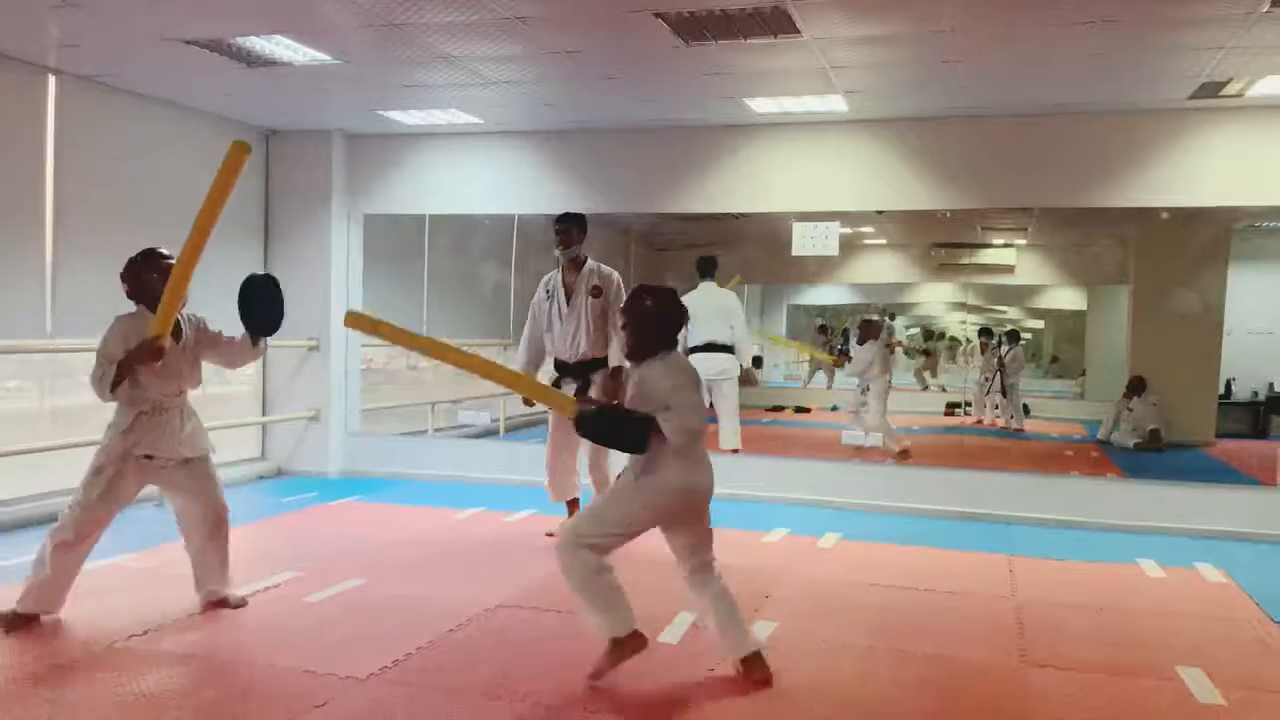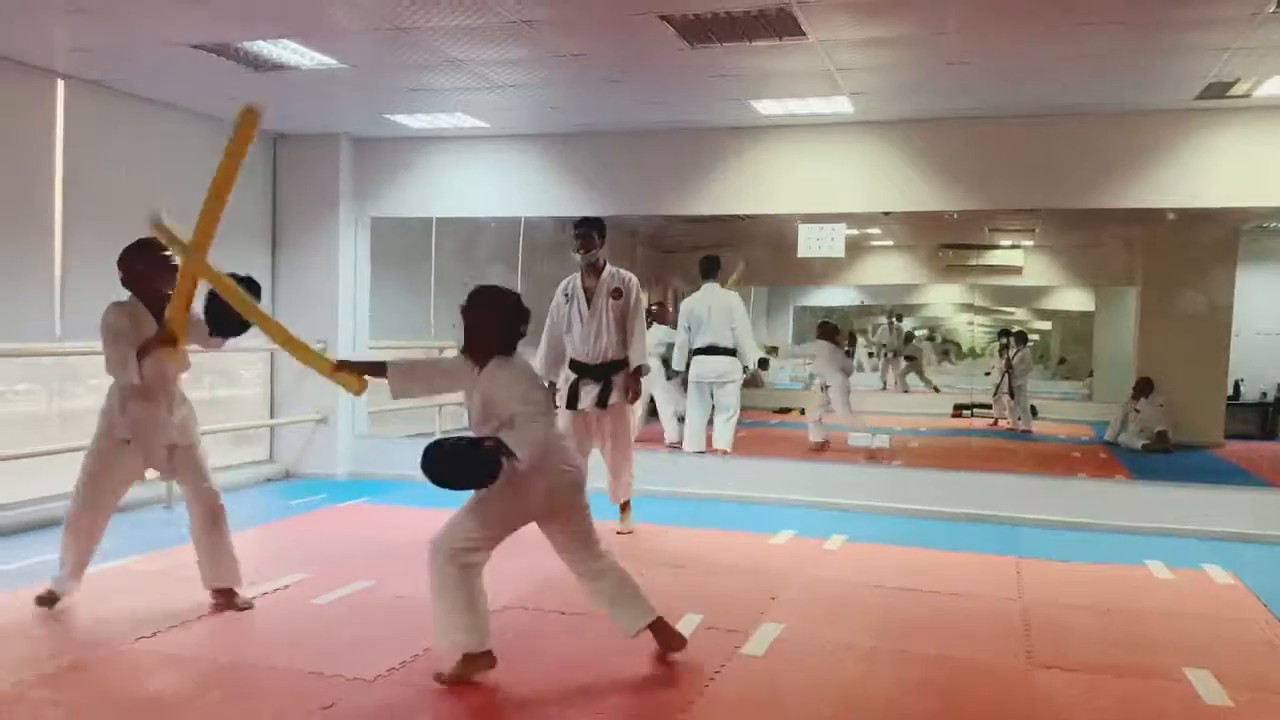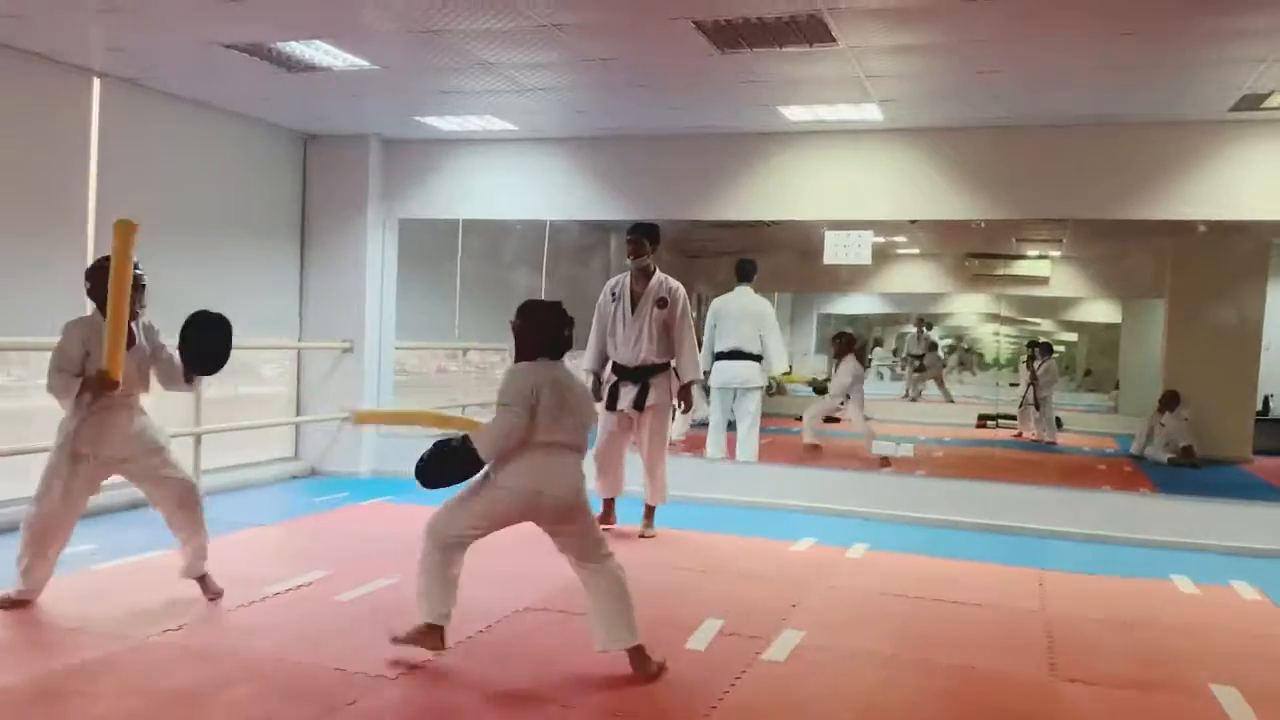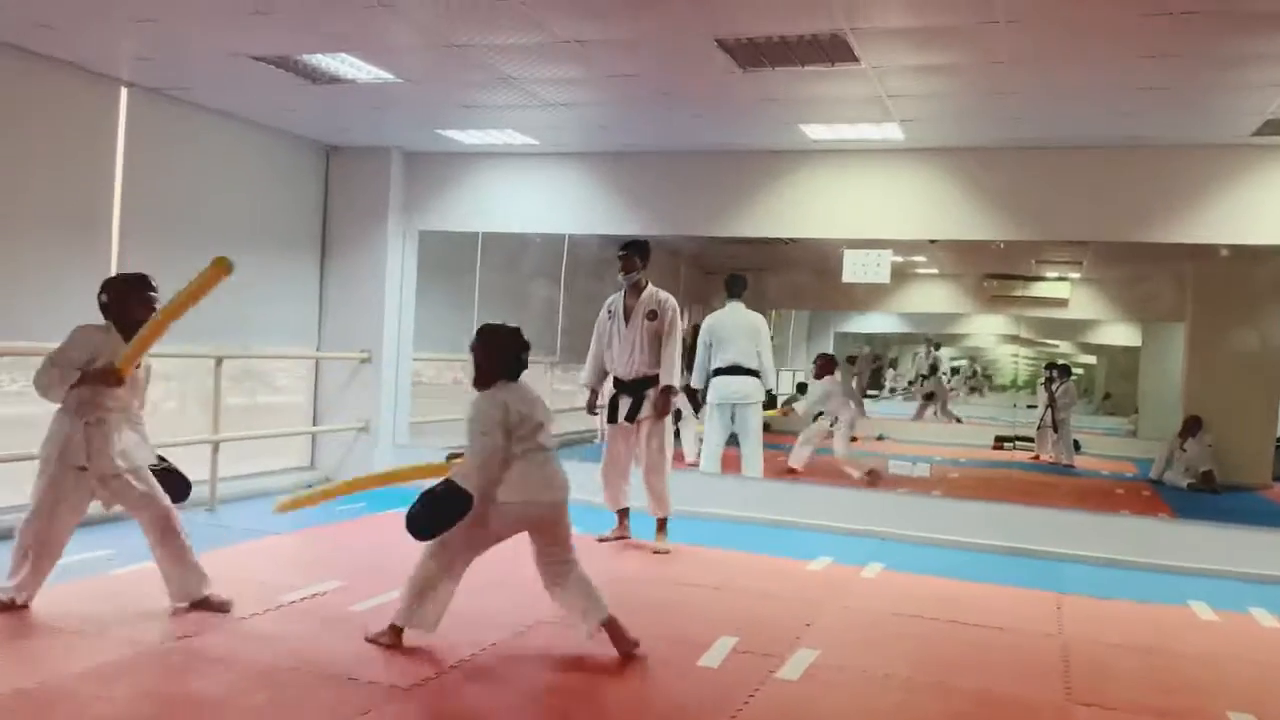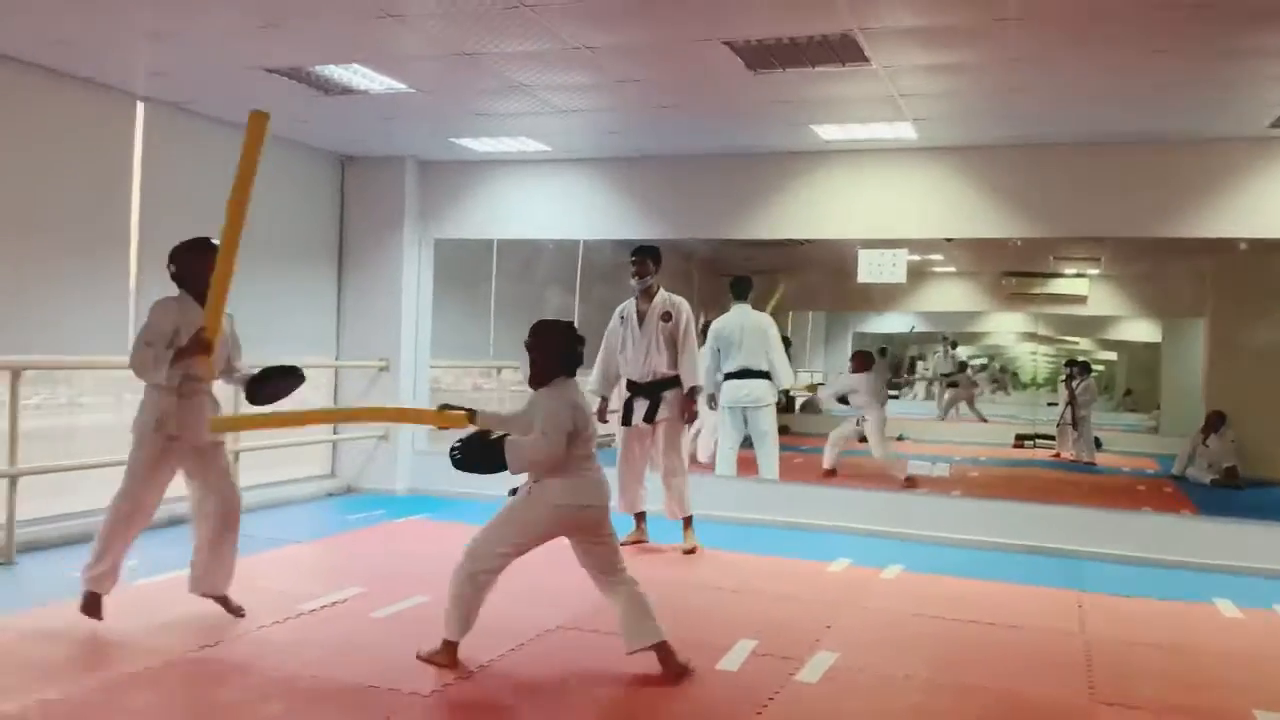
dt=0.3s
person 1, frame 1
left shoulder: (659, 372)
right shoulder: (675, 368)
left elbow: (689, 423)
left wrist: (649, 428)
left hip: (659, 481)
right hip: (692, 481)
left knee: (575, 544)
right knee: (702, 571)
left ankle: (623, 635)
right ankle: (750, 659)
person 1, frame 2
left shoulder: (506, 378)
right shoulder: (487, 368)
left elbow: (539, 428)
right elbow: (437, 371)
left wrist: (500, 449)
right wrist: (369, 368)
left hip: (526, 481)
right hip: (563, 474)
left knee: (451, 553)
right knee: (589, 557)
left ankle: (475, 651)
right ankle: (658, 630)
person 1, frame 3
left shoulder: (522, 375)
right shoulder: (578, 388)
left elbow: (508, 428)
left wrist: (471, 448)
left hip: (514, 483)
right hip: (564, 488)
left knee: (442, 530)
right knee: (598, 564)
left ankle: (432, 627)
right ankle: (637, 655)
person 1, frame 4
left shoulder: (488, 403)
right shoulder: (530, 398)
left elbow: (487, 455)
right wrist: (462, 461)
left hip: (510, 496)
right hip: (551, 493)
left knee: (445, 554)
right knee: (561, 570)
left ankle: (397, 628)
right ankle: (609, 625)
person 1, frame 5
left shoulder: (552, 400)
right shoulder: (567, 395)
left elbow: (546, 451)
right elbow: (525, 421)
left wrist: (502, 448)
right wrist: (474, 416)
left hip: (552, 500)
right hip: (591, 499)
left knee: (480, 558)
right knee: (614, 578)
left ankle: (449, 648)
right ankle: (664, 653)
person 2, frame 1
left shoulder: (194, 327)
right shoulder: (127, 328)
left elbow: (233, 354)
right elbow: (103, 387)
left wrist: (256, 335)
right wrist: (135, 360)
left hip: (180, 434)
right hip: (134, 436)
left knee: (211, 515)
right knee: (83, 518)
left ankle: (214, 590)
right ankle: (33, 605)
person 2, frame 2
right shoulder: (118, 314)
left elbow: (211, 337)
right elbow: (118, 365)
right wrist: (155, 342)
left hip: (171, 419)
right hip: (127, 419)
left knee: (205, 501)
right knee: (90, 503)
left ankle: (223, 585)
right ankle: (62, 584)
person 2, frame 3
left shoulder: (147, 333)
right shoulder: (79, 332)
left elbow: (172, 377)
right elbow: (58, 382)
left wrist: (191, 372)
right wrist: (90, 385)
left hip: (133, 431)
right hip: (86, 433)
left knee: (183, 494)
right knee: (49, 512)
left ankle: (197, 568)
person 2, frame 4
right shoulder: (88, 338)
right elbow: (45, 380)
left wrist: (151, 452)
right wrist: (89, 378)
left hip: (119, 447)
right hip: (75, 443)
left knee: (161, 517)
right knee: (46, 523)
left ankle: (192, 592)
person 2, frame 5
left shoulder: (223, 321)
right shoulder: (169, 310)
left elbow: (230, 367)
right elbow: (141, 362)
left wrist: (253, 381)
right wrist: (184, 352)
left hip: (203, 417)
right hip: (164, 415)
left knee: (223, 503)
right knee: (136, 500)
left ankle: (213, 585)
right ankle: (96, 584)
person 3, frame 1
left shoulder: (606, 278)
right shoulder: (548, 283)
left elbow: (618, 329)
right elbow: (534, 332)
left wrist: (615, 374)
right wrist: (526, 378)
left hip: (596, 377)
right hip: (563, 378)
left knee: (600, 454)
right knee: (559, 452)
right ankle: (572, 515)
person 3, frame 2
left shoulder: (625, 282)
right shoulder: (566, 288)
left elbow: (636, 330)
right elbow: (553, 336)
left wrist: (636, 374)
right wrist: (548, 380)
left hip: (614, 379)
right hip: (577, 379)
left knee: (618, 451)
left ankle: (624, 512)
person 3, frame 3
left shoulder: (672, 290)
right shoulder: (613, 287)
left elbow: (683, 339)
right elbow: (600, 333)
left wrist: (686, 383)
right wrist: (596, 375)
left hip: (654, 382)
right hip: (619, 380)
left knee: (653, 454)
right knee: (606, 449)
left ankle: (649, 518)
right ankle: (608, 511)
person 3, frame 4
left shoulder: (664, 303)
right shoulder: (611, 305)
left elbow: (671, 349)
right elbow: (599, 349)
left wrist: (667, 391)
right wrist: (593, 390)
left hip: (650, 394)
right hip: (621, 394)
left knee: (654, 465)
right knee: (613, 463)
left ankle: (661, 532)
right ankle: (623, 524)
person 3, frame 5
left shoulder: (676, 306)
right shoulder: (623, 312)
left elbow: (688, 353)
right elbow: (609, 355)
left wrist: (691, 395)
right wrist: (603, 398)
left hip: (667, 396)
right hip: (635, 398)
left knee: (672, 466)
right knee: (629, 467)
left ankle: (688, 529)
right ankle: (639, 529)
person 4, frame 1
left shoulder: (686, 300)
right shoulder: (730, 297)
left elbow: (679, 336)
right elbow: (740, 332)
right wrist: (742, 361)
left hip: (697, 360)
right hip: (724, 359)
right knee: (728, 410)
right ankle: (732, 449)
person 4, frame 2
left shoulder: (688, 302)
right shoulder: (732, 298)
left elbow: (682, 339)
right elbow: (742, 333)
left wrist: (680, 368)
right wrist: (747, 361)
left hip: (700, 363)
right hip: (726, 362)
left knee: (696, 414)
right knee: (727, 412)
left ankle: (694, 454)
right ankle: (720, 451)
person 4, frame 3
left shoulder: (717, 303)
right shoulder: (763, 305)
left elbow: (708, 339)
right elbow: (771, 341)
left wrist: (707, 368)
right wrist: (774, 373)
left hip: (722, 367)
right hip: (750, 368)
left knee: (717, 421)
right knee: (748, 423)
left ankle: (715, 462)
person 4, frame 4
left shoulder: (712, 320)
right shoulder: (758, 320)
left elbow: (702, 356)
right elbow: (766, 357)
left wrist: (699, 385)
right wrist: (767, 386)
left hip: (720, 384)
right hip: (748, 384)
left knee: (713, 439)
right knee: (751, 441)
person 4, frame 5
left shoulder: (718, 324)
right shoulder: (764, 320)
left elbow: (710, 362)
right elbow: (776, 357)
left wrist: (710, 390)
right wrist: (781, 387)
left hip: (731, 388)
right hip: (760, 387)
left knee: (727, 444)
right knee: (766, 444)
